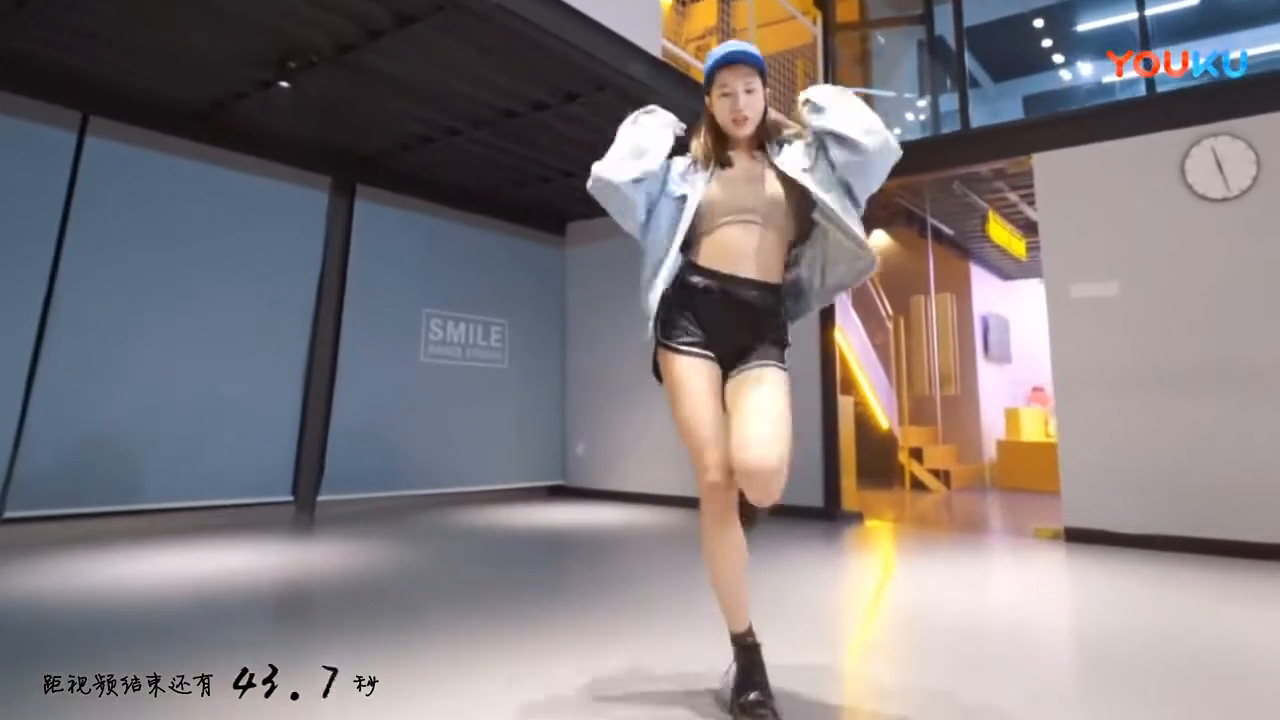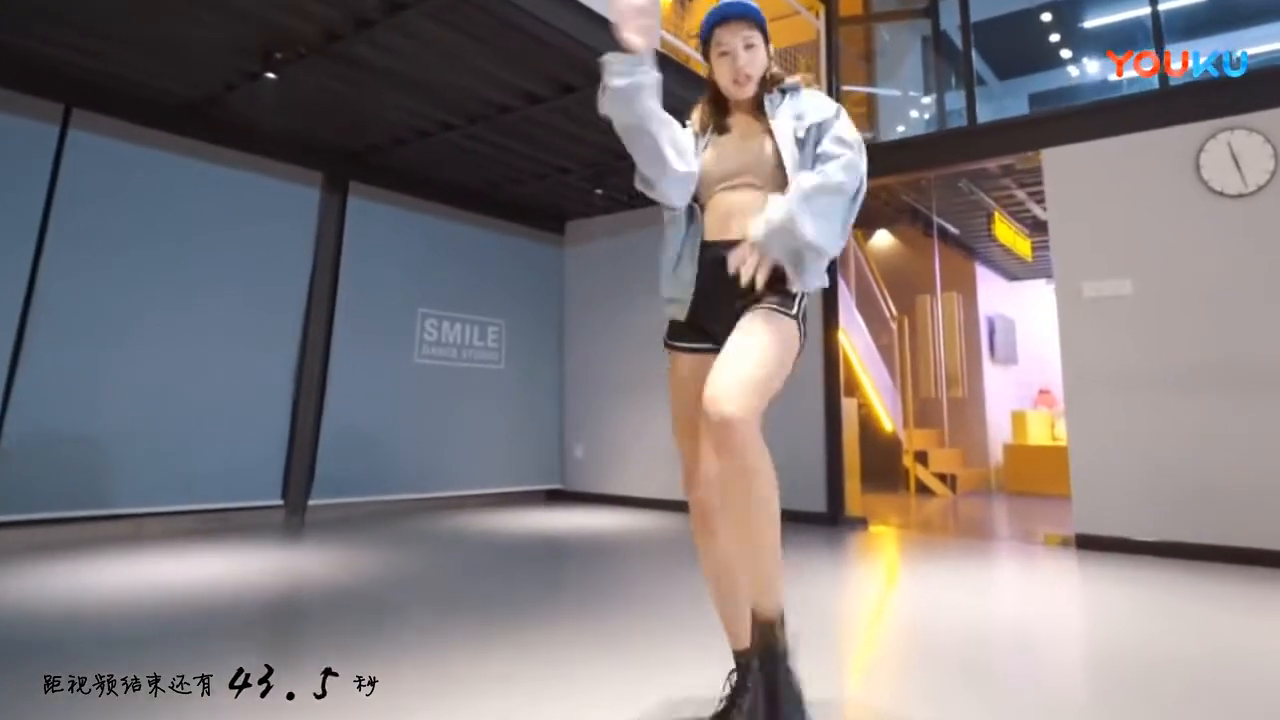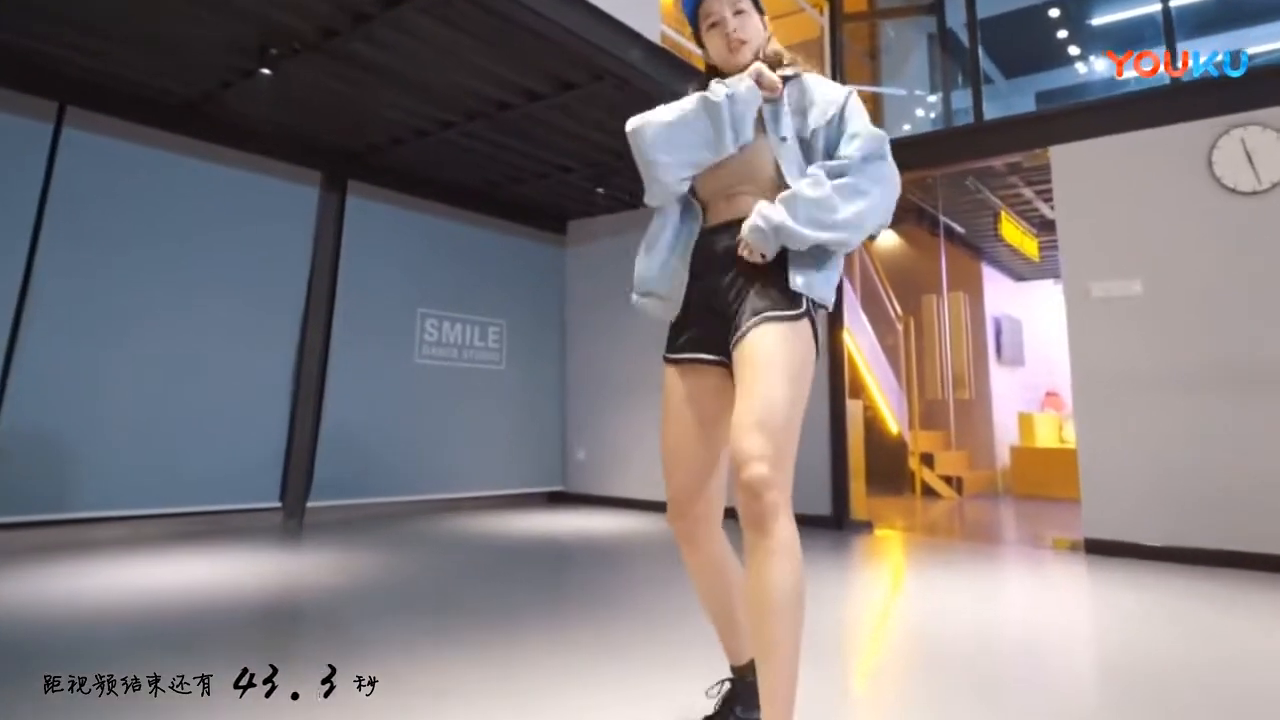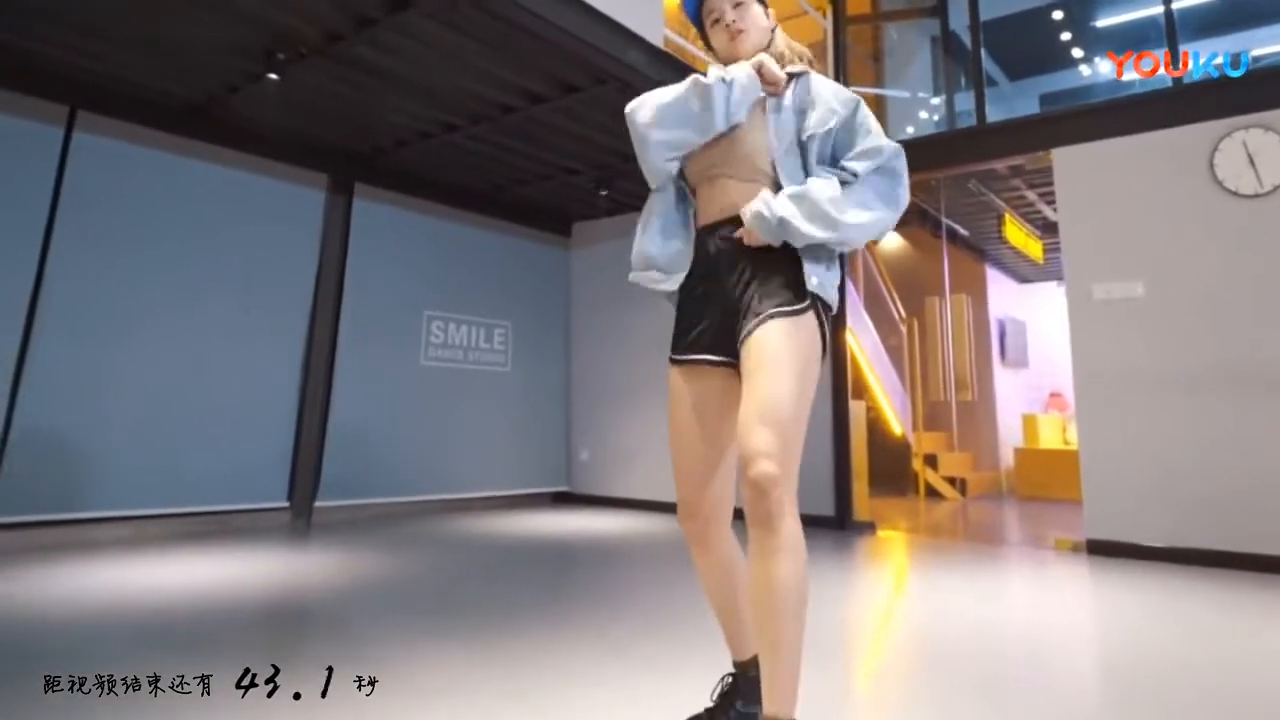
dt=0.2s
person 1, frame 1
left shoulder: (800, 161)
right shoulder: (687, 170)
left elbow: (876, 151)
right elbow: (611, 182)
left wrist: (819, 104)
right wrist: (652, 126)
left hip: (762, 326)
right hip: (693, 314)
left knee: (763, 475)
right knee: (716, 477)
left ankle: (740, 499)
right ankle: (747, 659)
person 1, frame 2
left shoulder: (805, 111)
right shoulder: (693, 137)
left elbow: (842, 169)
right elbow: (660, 171)
left wrist: (781, 230)
right wrist: (634, 66)
left hip: (771, 287)
right hip: (698, 295)
left knee: (728, 410)
right knee: (703, 490)
person 1, frame 3
left shoulder: (816, 98)
right shoulder: (701, 115)
left elbow: (870, 178)
right elbow: (654, 150)
left wrist: (777, 226)
right wrist: (738, 98)
left hip: (775, 280)
right hip: (698, 293)
left knee: (761, 482)
right knee: (689, 509)
person 1, frame 4
left shoulder: (817, 96)
right shoulder: (705, 105)
left elbow: (881, 184)
right elbow: (647, 128)
left wrist: (782, 215)
right wrist: (736, 88)
left hip: (779, 275)
right hip: (701, 289)
left knee: (767, 479)
right knee: (699, 511)
